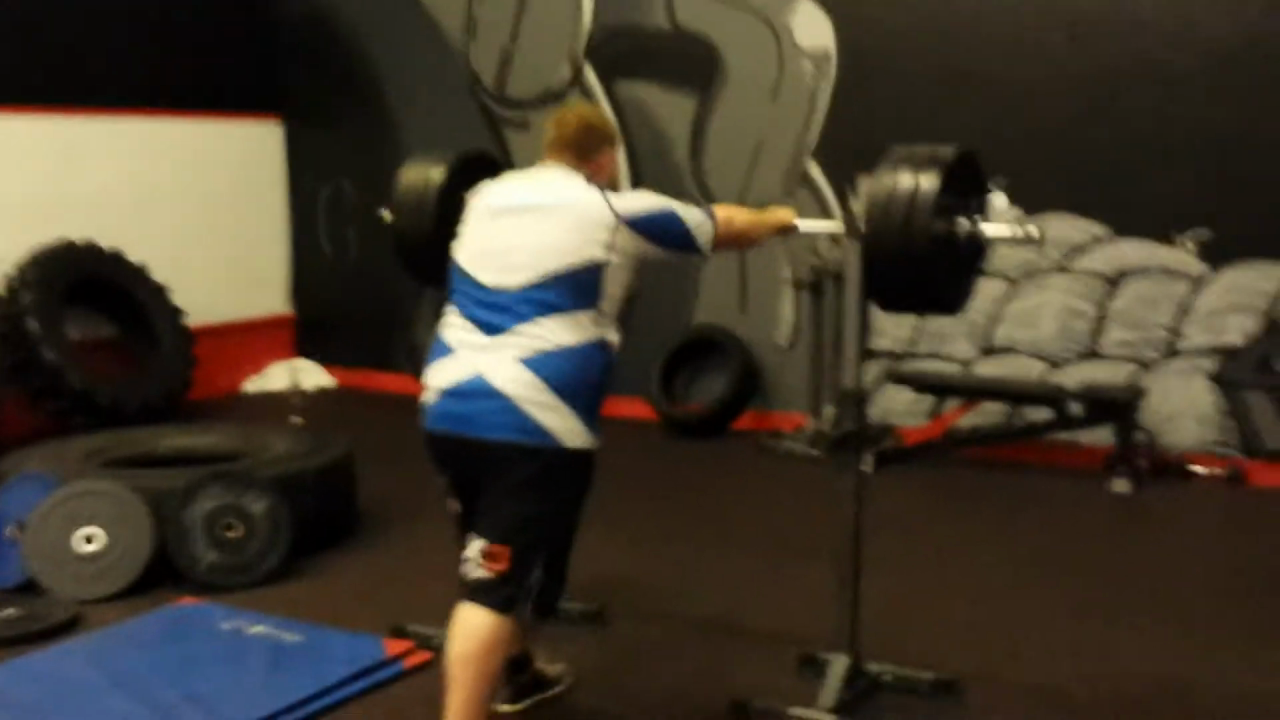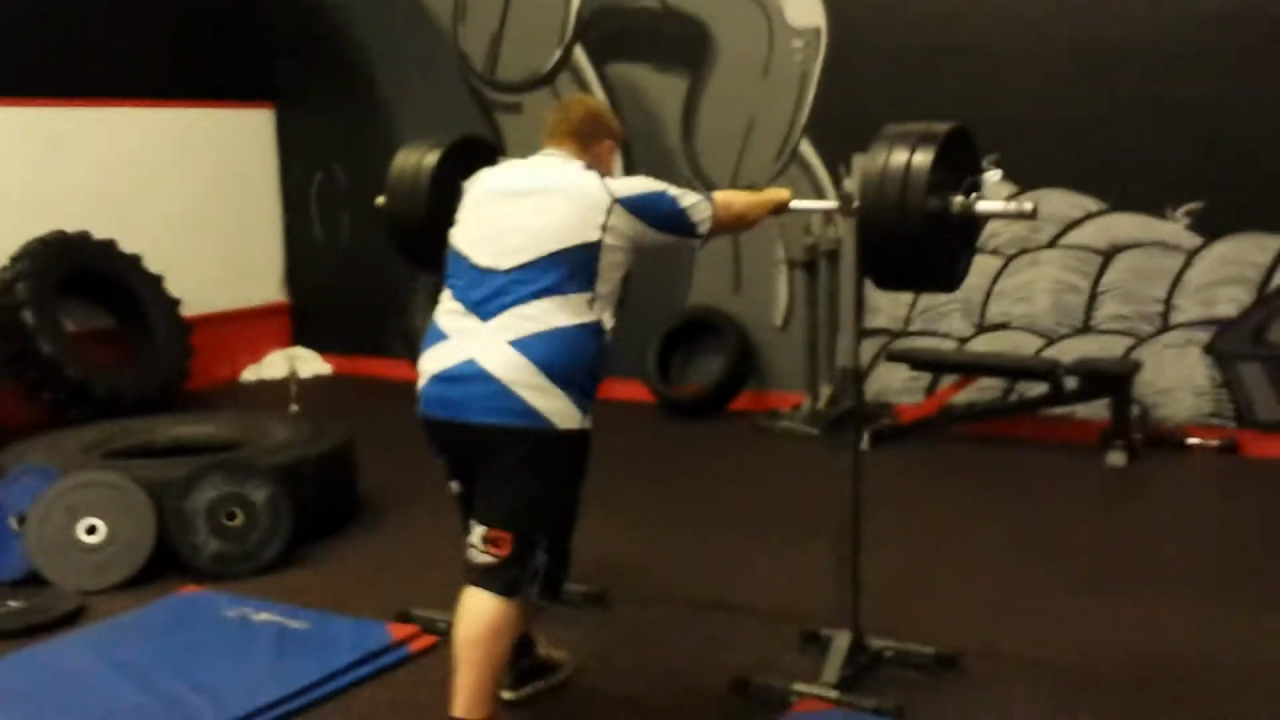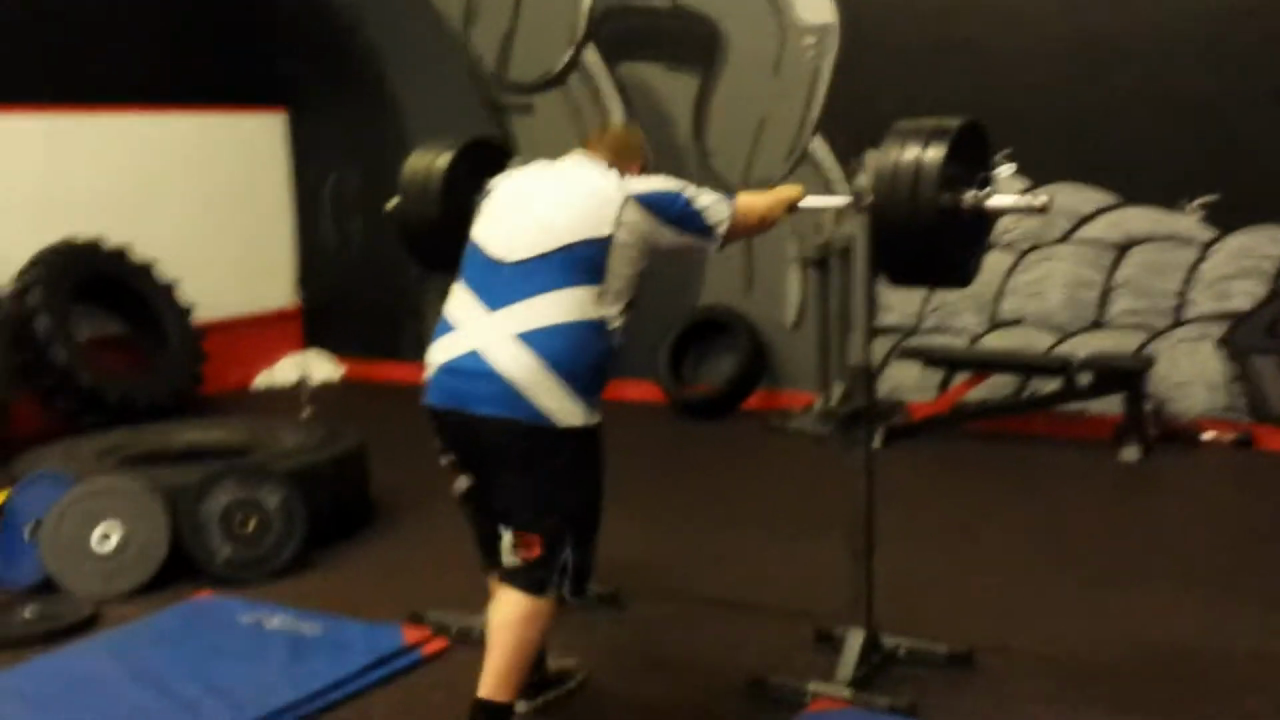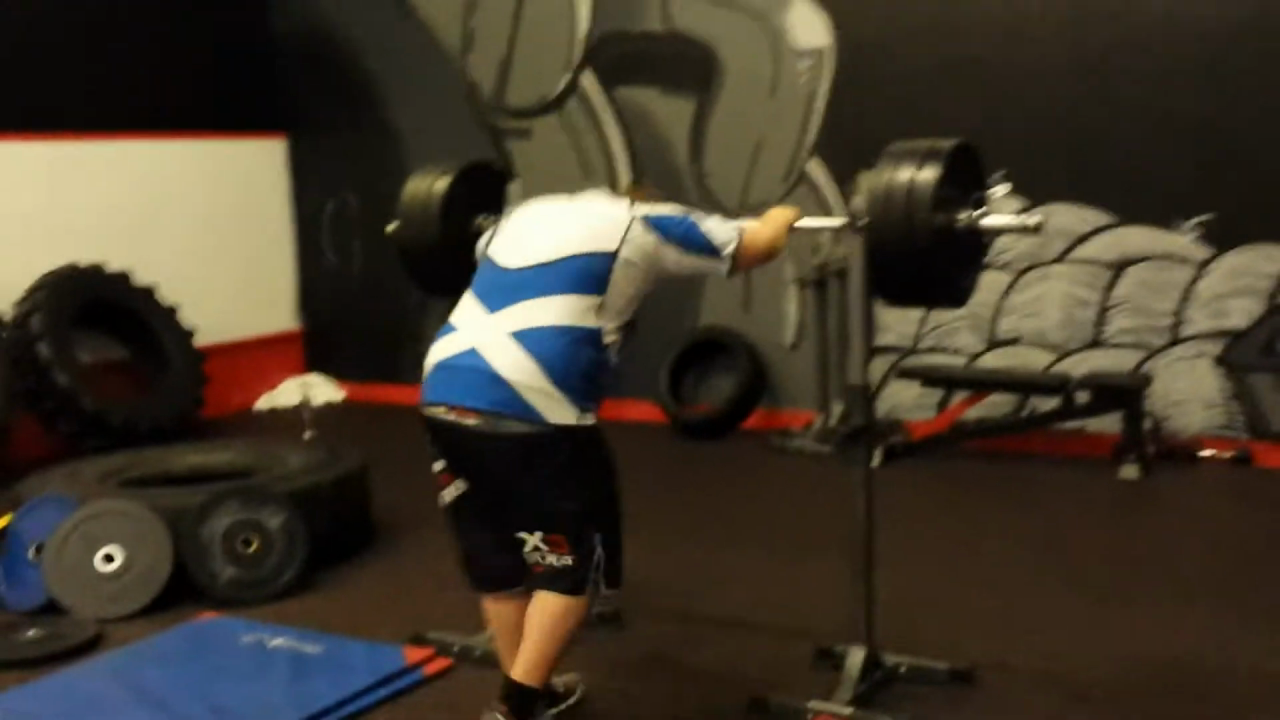
dt=0.1s
person 1, frame 1
left shoulder: (485, 197)
right shoulder: (611, 215)
right elbow: (722, 230)
right wrist: (775, 220)
left hip: (448, 408)
right hip: (531, 421)
left knee: (506, 560)
right knee: (496, 583)
person 1, frame 2
left shoulder: (484, 182)
right shoulder: (610, 197)
right elbow: (719, 212)
right wrist: (770, 200)
left hip: (442, 392)
right hip: (527, 404)
left knee: (507, 541)
right knee: (499, 566)
left ankle: (517, 659)
person 1, frame 3
left shoulder: (510, 182)
right shoulder: (631, 198)
right elbow: (744, 215)
right wrist: (782, 197)
left hip: (449, 387)
right hip: (535, 398)
left knee: (510, 546)
right knee: (540, 565)
person 1, frame 4
left shoulder: (530, 210)
right shoulder: (640, 224)
right elbow: (752, 245)
right wrist: (779, 221)
left hip: (446, 391)
right hip: (532, 406)
left knee: (495, 558)
right knee: (570, 558)
